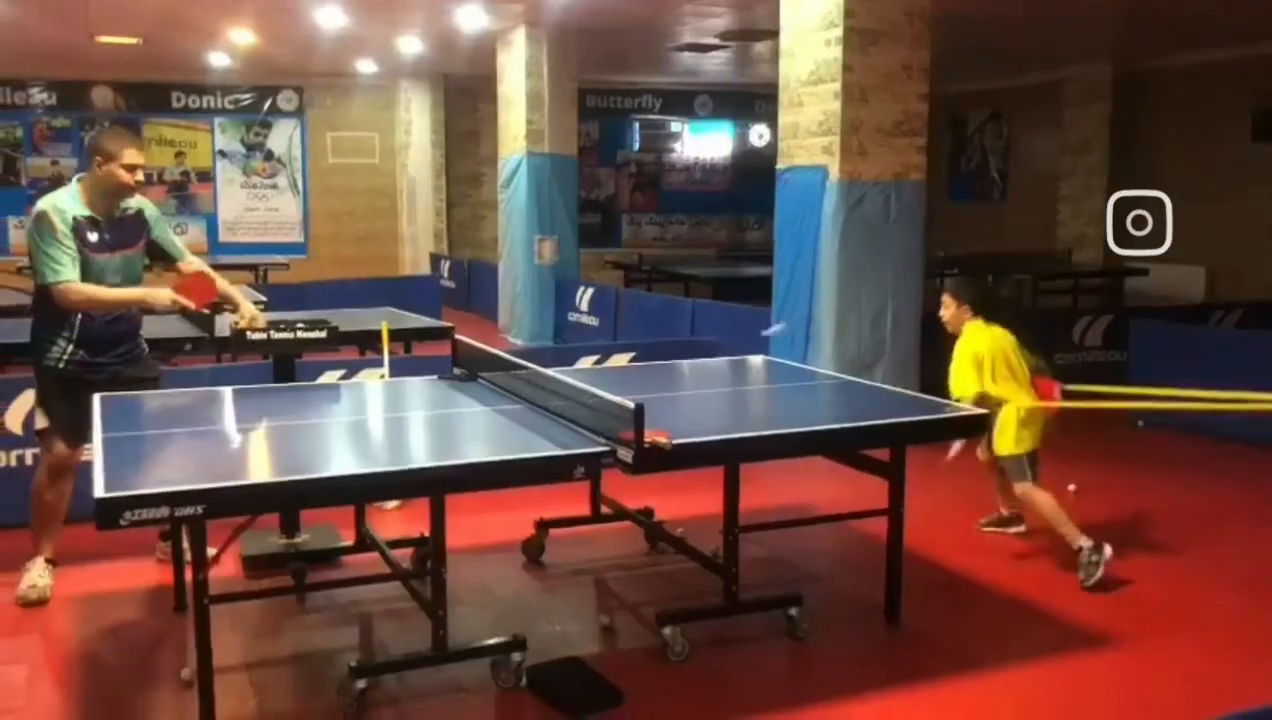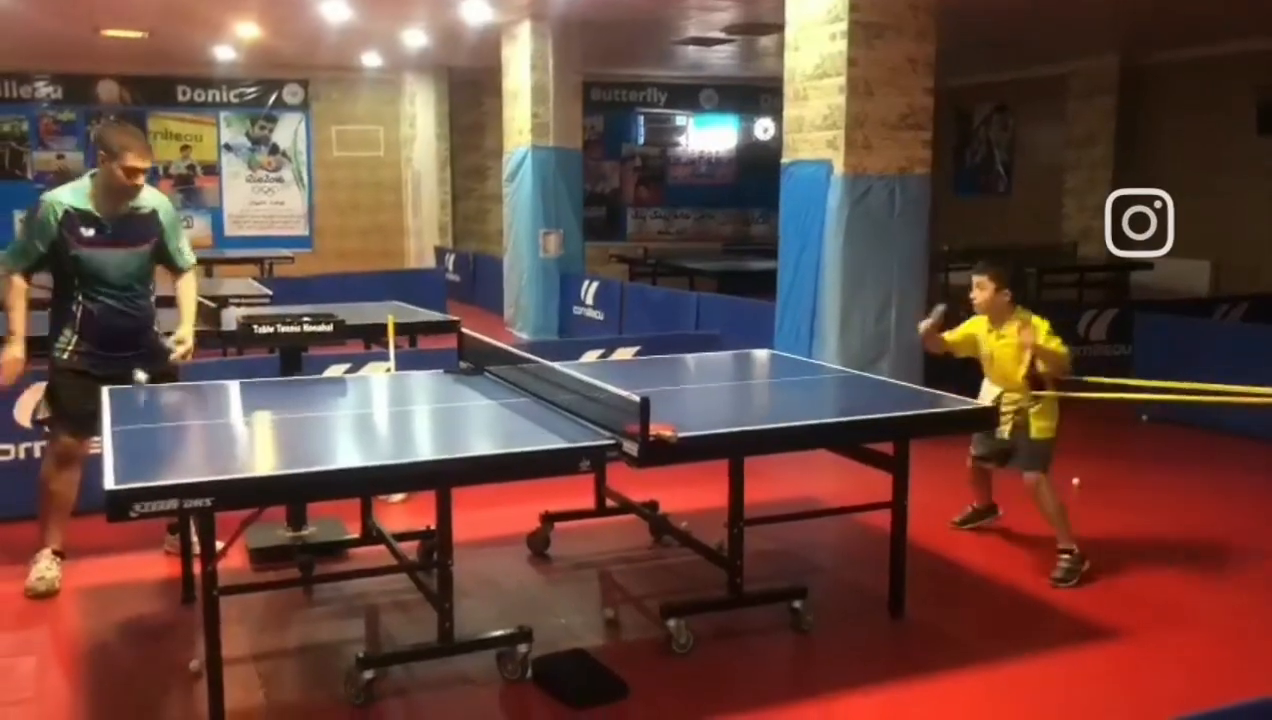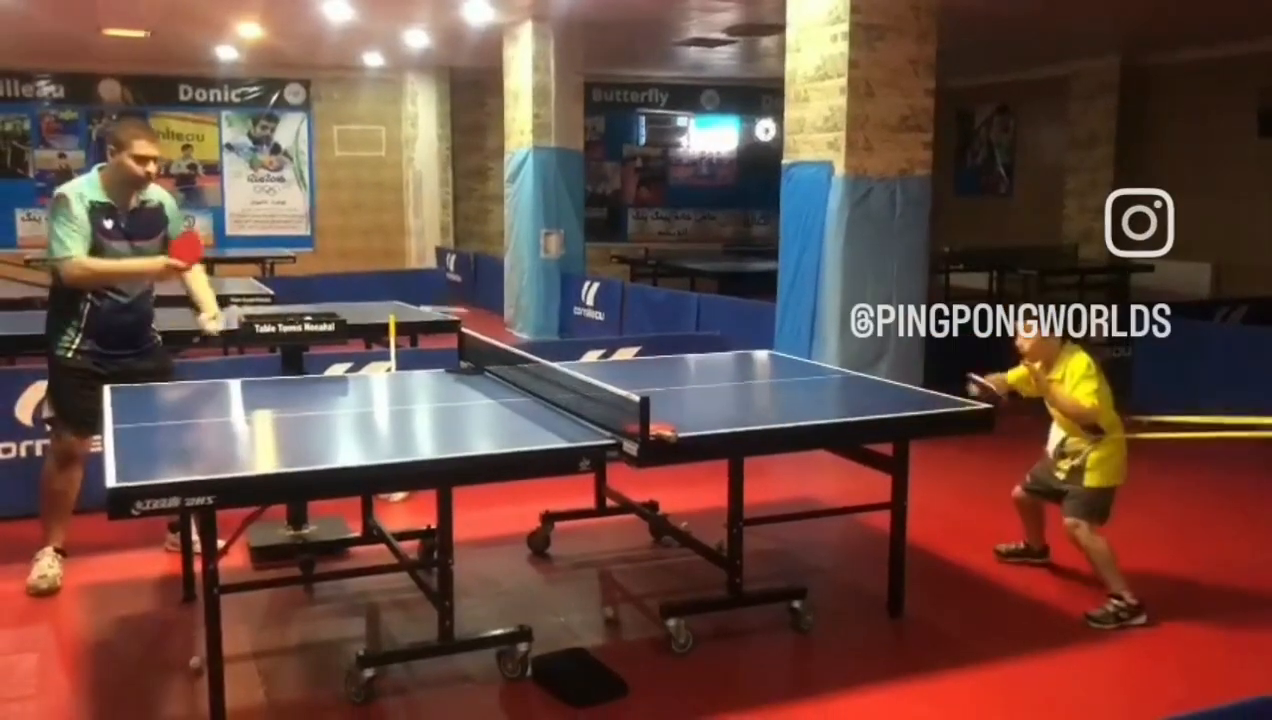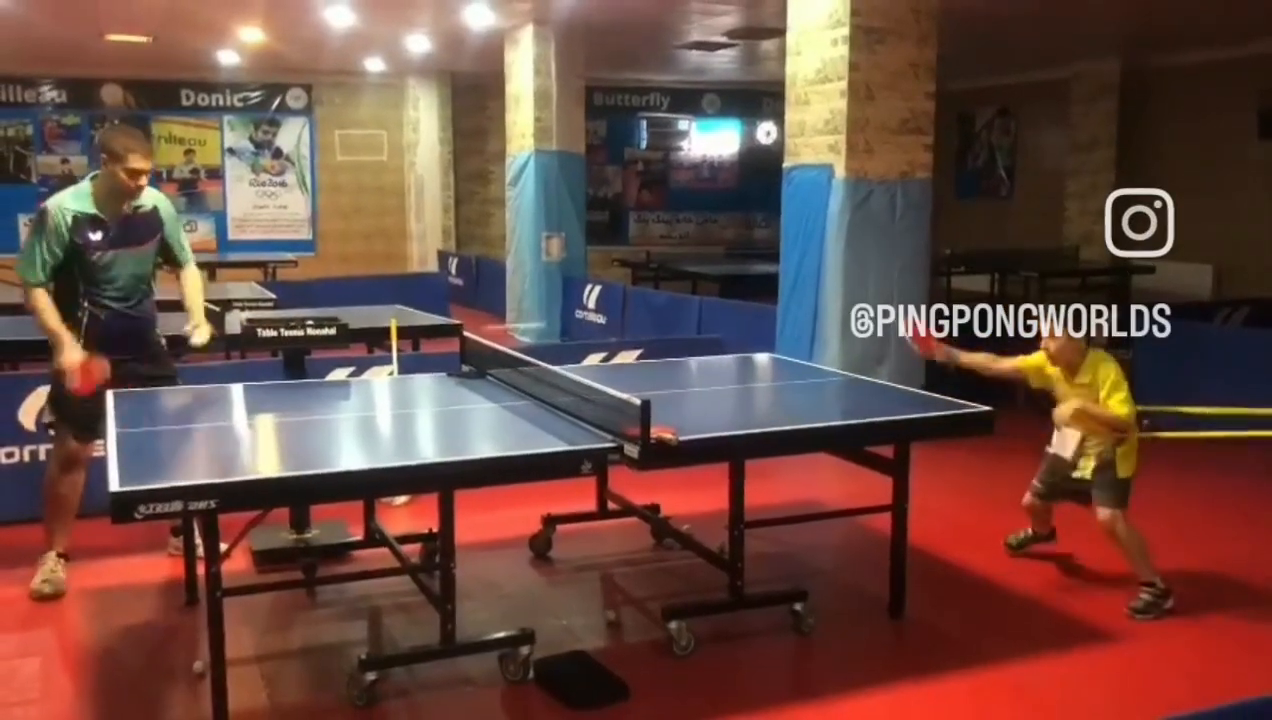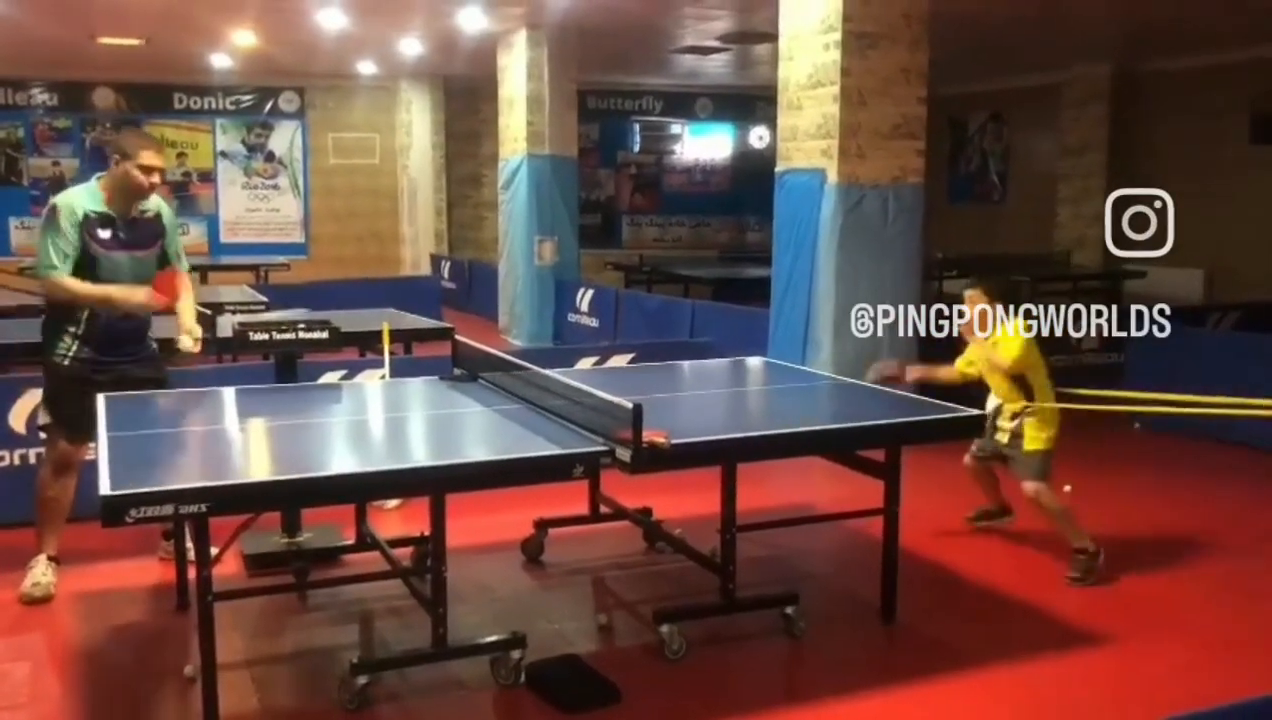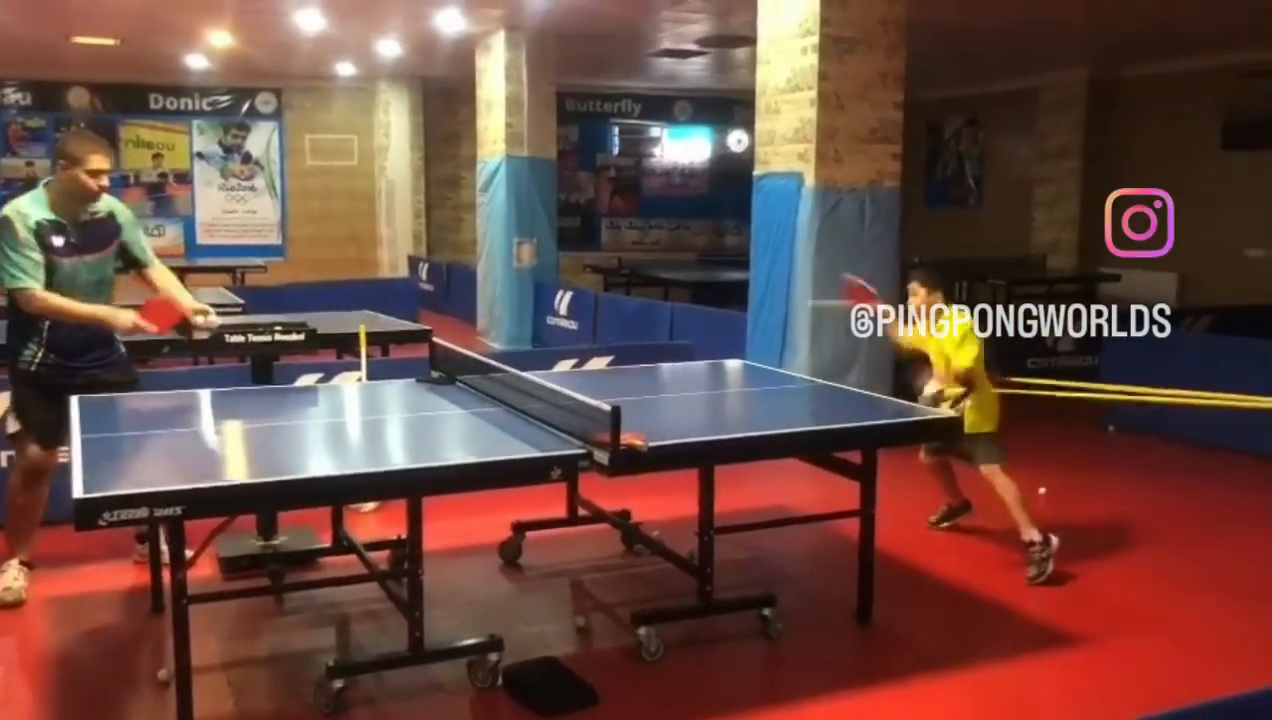
dt=0.4s
person 1, frame 1
left shoulder: (141, 211)
right shoulder: (54, 213)
left elbow: (183, 262)
right elbow: (65, 292)
left wrist: (236, 298)
right wrist: (143, 296)
left hip: (127, 353)
right hip: (68, 358)
right knee: (59, 456)
left ankle: (170, 536)
right ankle: (42, 559)
person 1, frame 2
left shoulder: (158, 208)
right shoulder: (56, 207)
left elbow: (182, 269)
left wrist: (186, 326)
left hip: (143, 348)
right hip: (81, 351)
right knee: (66, 448)
left ankle: (179, 530)
right ankle: (49, 551)
person 1, frame 3
left shoulder: (161, 203)
right shoulder: (73, 198)
left elbow: (187, 261)
right elbow: (70, 269)
left wrist: (207, 304)
right wrist: (144, 267)
left hip: (141, 345)
right hip: (82, 347)
right knee: (69, 446)
left ankle: (180, 527)
right ankle: (51, 548)
person 1, frame 4
left shoulder: (156, 206)
right shoulder: (60, 212)
left elbow: (184, 262)
right elbow: (35, 286)
left wrist: (197, 314)
right wrist: (65, 342)
left hip: (143, 347)
right hip: (82, 351)
right knee: (72, 450)
left ankle: (182, 530)
right ankle: (54, 553)
person 1, frame 5
left shoulder: (159, 212)
right shoulder: (69, 209)
left elbow: (177, 271)
right elbow: (55, 283)
left wrist: (186, 320)
right wrist: (119, 295)
left hip: (138, 352)
right hip: (78, 355)
right knee: (64, 451)
left ankle: (174, 535)
right ankle: (46, 556)
person 1, frame 6
left shoulder: (112, 212)
left elbow: (149, 265)
left wrist: (188, 303)
right wrist: (107, 315)
left hip: (105, 356)
right hip: (44, 362)
person 2, frame 1
left shoulder: (968, 343)
right shoulder: (998, 334)
left elbow: (967, 396)
right elbow: (1027, 364)
left hip: (1014, 415)
right hip: (1013, 409)
left knee: (1023, 490)
right knee: (986, 455)
left ankle: (1088, 547)
right ankle: (1010, 515)
person 2, frame 2
left shoulder: (1034, 325)
right shoulder: (976, 327)
left elbow: (1063, 368)
right elbow: (938, 346)
left wrist: (1037, 348)
right wrist: (927, 332)
left hip: (1032, 410)
right hip: (996, 404)
left knee: (1034, 479)
right knee: (976, 463)
left ankle: (1070, 552)
right ankle: (984, 508)
person 2, frame 3
left shoulder: (1080, 365)
right shoulder: (1036, 366)
left elbow: (1088, 415)
right elbow: (1006, 380)
left wrist: (1047, 393)
right wrist: (987, 384)
left hip: (1098, 452)
right hip: (1067, 446)
left knee: (1076, 525)
right knee: (1024, 495)
left ankle: (1125, 601)
right ankle: (1035, 548)
person 2, frame 4
left shoulder: (1107, 369)
right shoulder: (1047, 362)
left elbow: (1125, 420)
right elbow: (999, 367)
left wrist: (1080, 407)
right wrist: (951, 356)
left hip: (1110, 449)
right hip: (1070, 444)
left knee: (1109, 517)
right knee: (1033, 502)
left ankle: (1153, 587)
right ankle: (1041, 532)
person 2, frame 5
left shoulder: (1016, 331)
right shoulder: (981, 339)
left elbow: (1006, 366)
right elbow: (955, 374)
left wrist: (977, 342)
right wrist: (916, 372)
left hip: (1031, 419)
right hip: (1003, 414)
left knee: (1034, 489)
right knee: (974, 463)
left ankle: (1086, 550)
right ankle: (998, 508)
person 2, frame 6
left shoulder: (959, 324)
right shoulder: (927, 326)
left elbow: (966, 369)
right elbow: (902, 341)
left hip: (972, 406)
right hip: (949, 401)
left knee: (990, 471)
right knee: (930, 457)
left ankle: (1037, 540)
right ankle: (957, 505)
